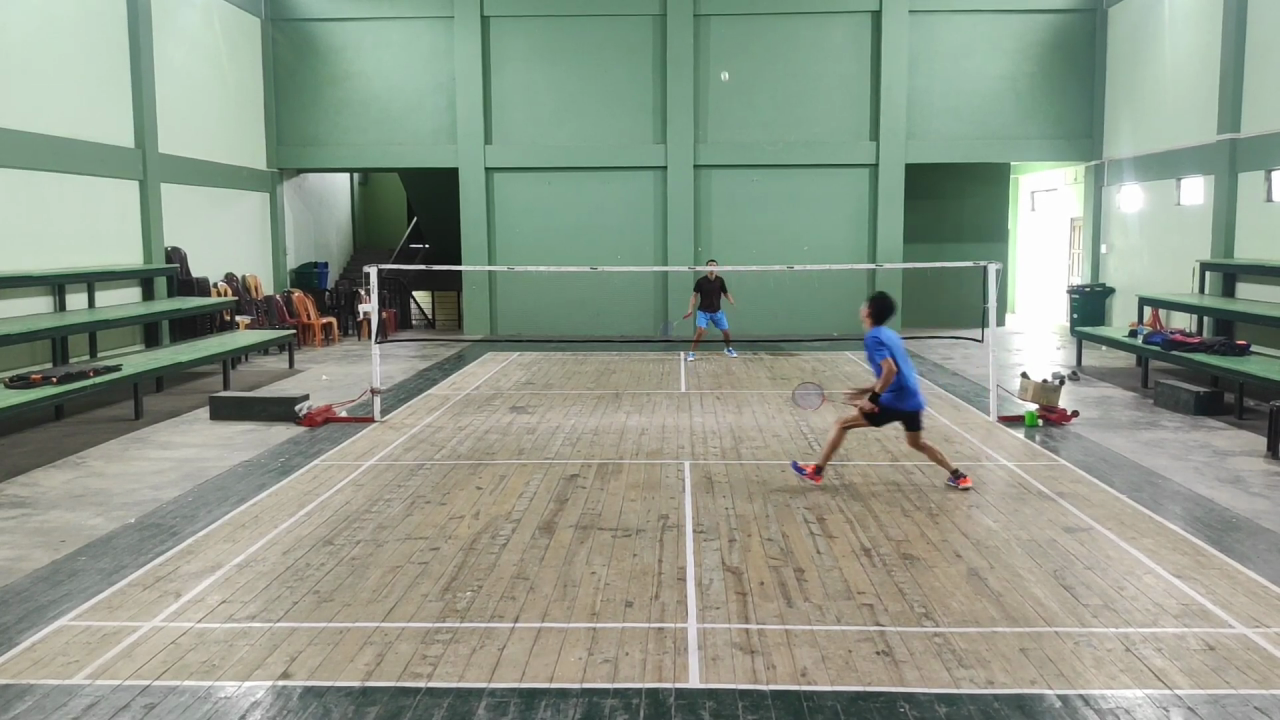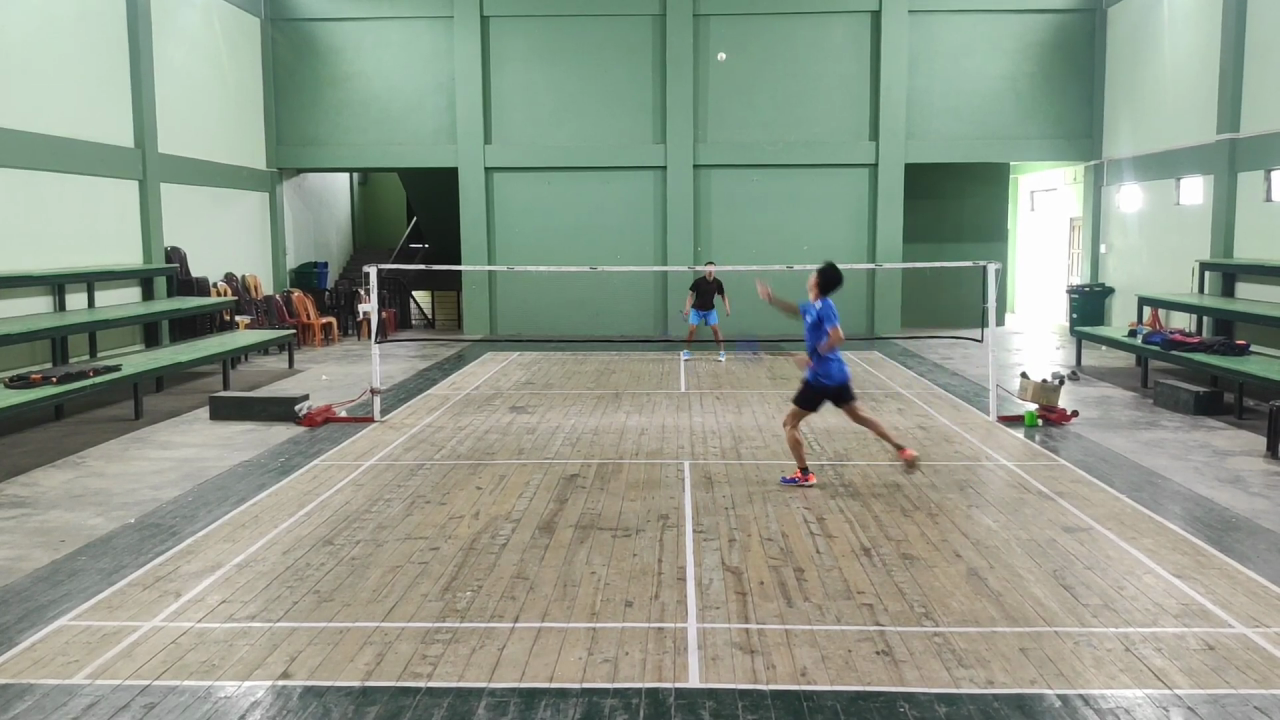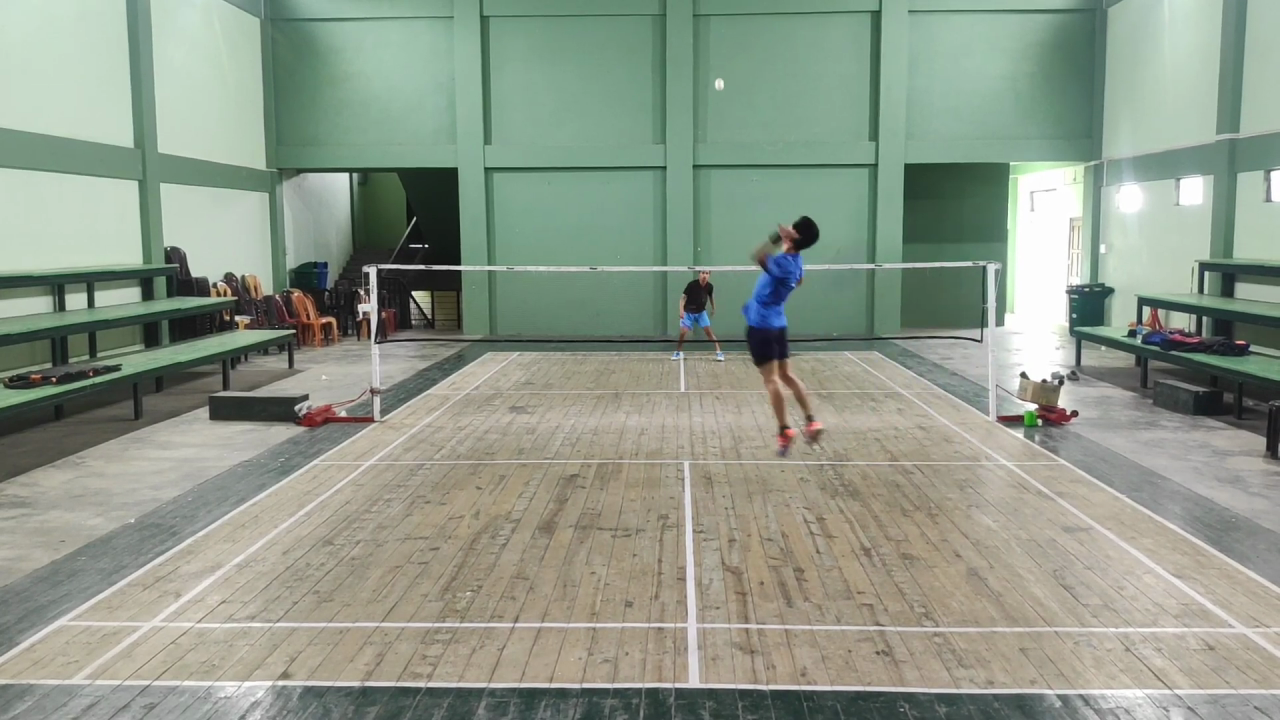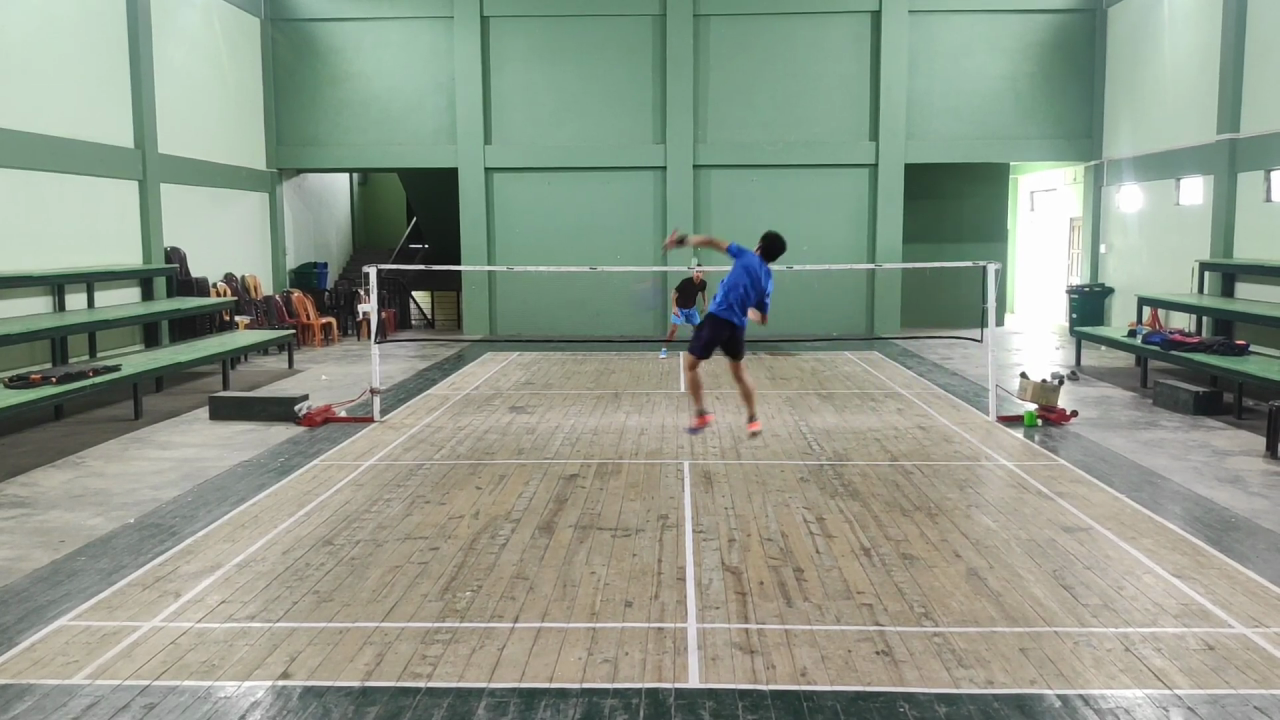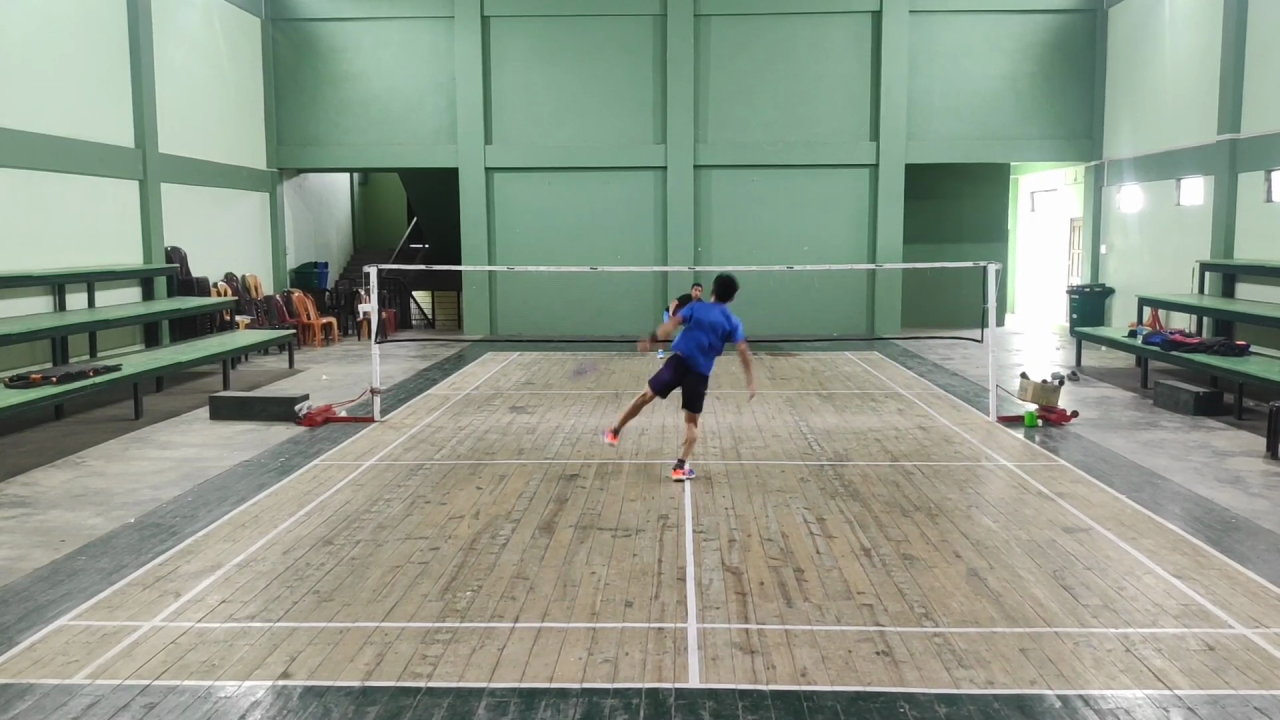
dt=0.2s
person 1, frame 1
left shoulder: (875, 339)
right shoulder: (891, 335)
left elbow: (890, 370)
left wrist: (873, 398)
right wrist: (867, 391)
left hip: (899, 402)
right hip: (914, 401)
left knee: (842, 425)
right knee: (916, 442)
left ankle: (816, 471)
right ankle: (958, 475)
person 1, frame 2
left shoulder: (825, 310)
right shoulder: (813, 306)
left elbow: (837, 337)
right elbow: (797, 311)
left wrist: (814, 356)
right wrist: (772, 299)
left hip: (821, 378)
right hip: (836, 375)
left knee: (790, 423)
right knee: (858, 416)
left ankle: (804, 473)
right ankle: (902, 450)
person 1, frame 3
left shoulder: (784, 262)
right shoulder: (794, 262)
left elbow: (761, 258)
left wrist: (778, 239)
left hip: (761, 327)
right hip: (778, 327)
left knee: (771, 380)
right knee: (788, 376)
left ankle: (785, 431)
right ankle: (811, 422)
person 1, frame 4
left shoulder: (745, 256)
right shoulder: (767, 281)
left elbow: (714, 242)
right elbow: (763, 319)
left wrist: (682, 239)
left hip: (717, 319)
right hip: (736, 326)
left knee: (690, 366)
right knee: (739, 374)
left ankle: (702, 414)
right ankle: (753, 420)
person 1, frame 5
left shoulder: (697, 306)
right shoulder: (733, 322)
left elbow: (674, 323)
right elbow: (743, 350)
left wrist: (653, 338)
right wrist: (750, 380)
left hip: (680, 363)
right hip: (700, 374)
left knee: (645, 398)
right knee: (692, 423)
left ankle: (615, 432)
right ankle: (681, 466)
